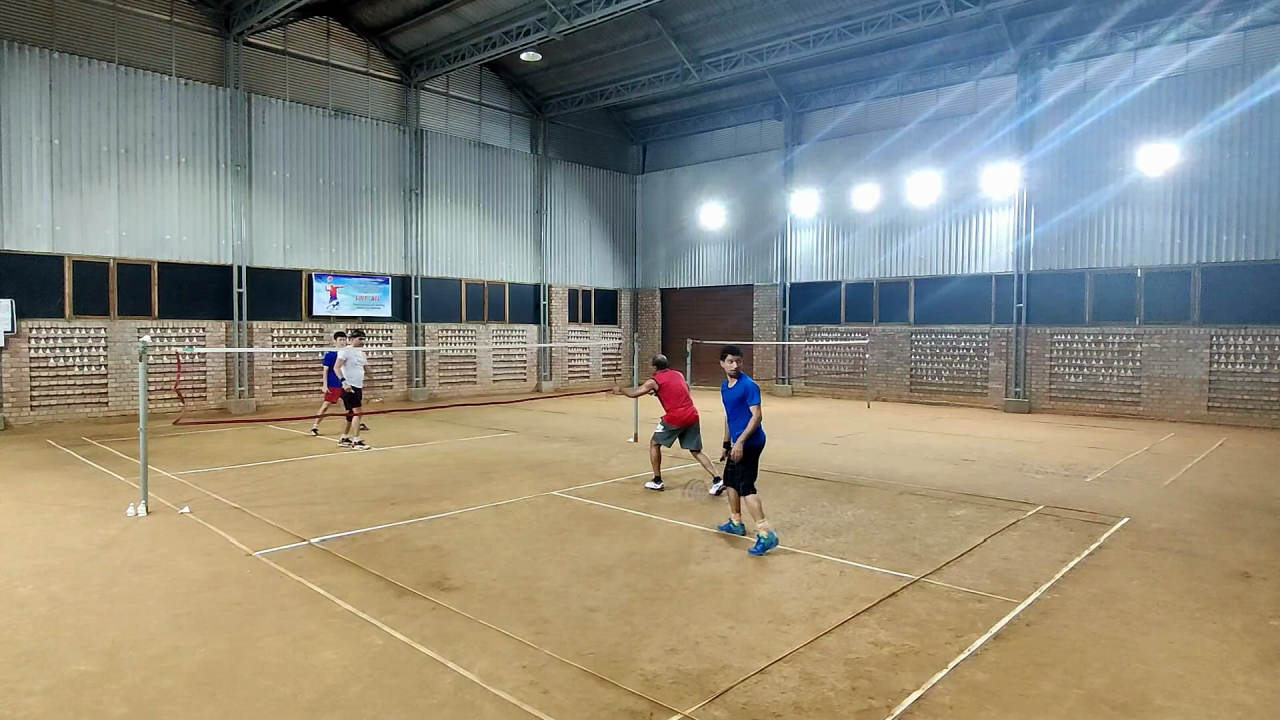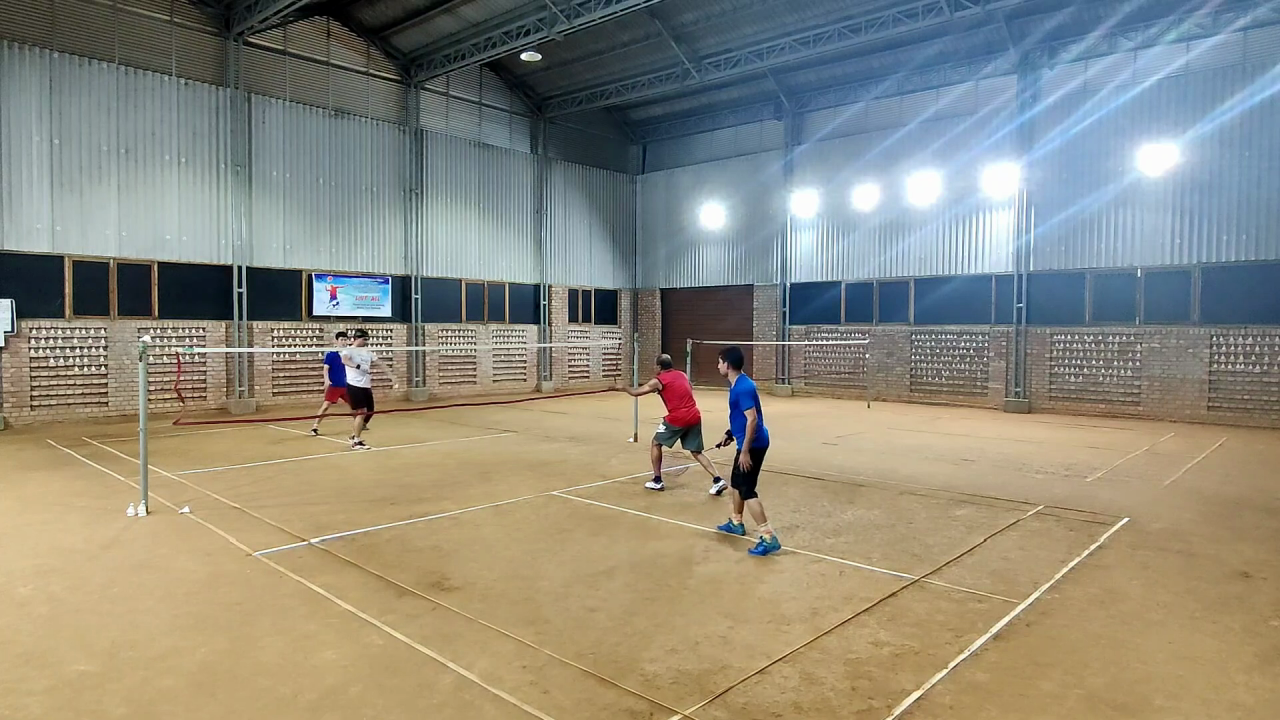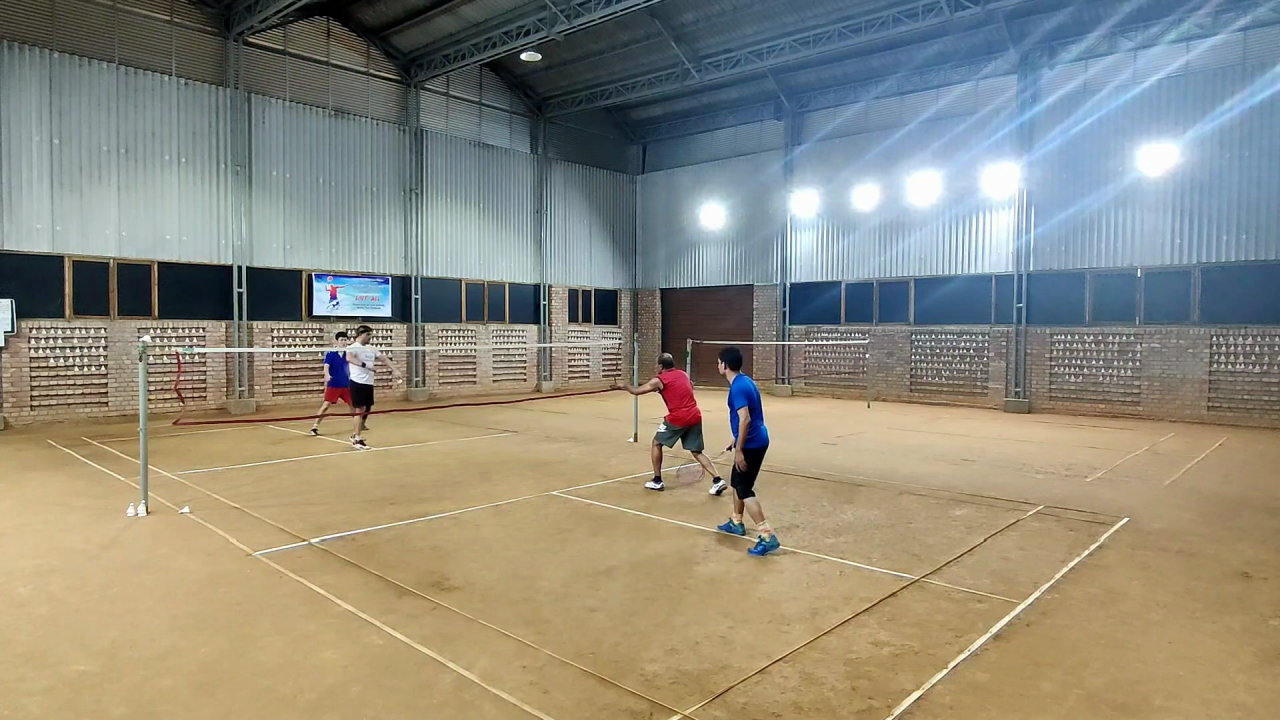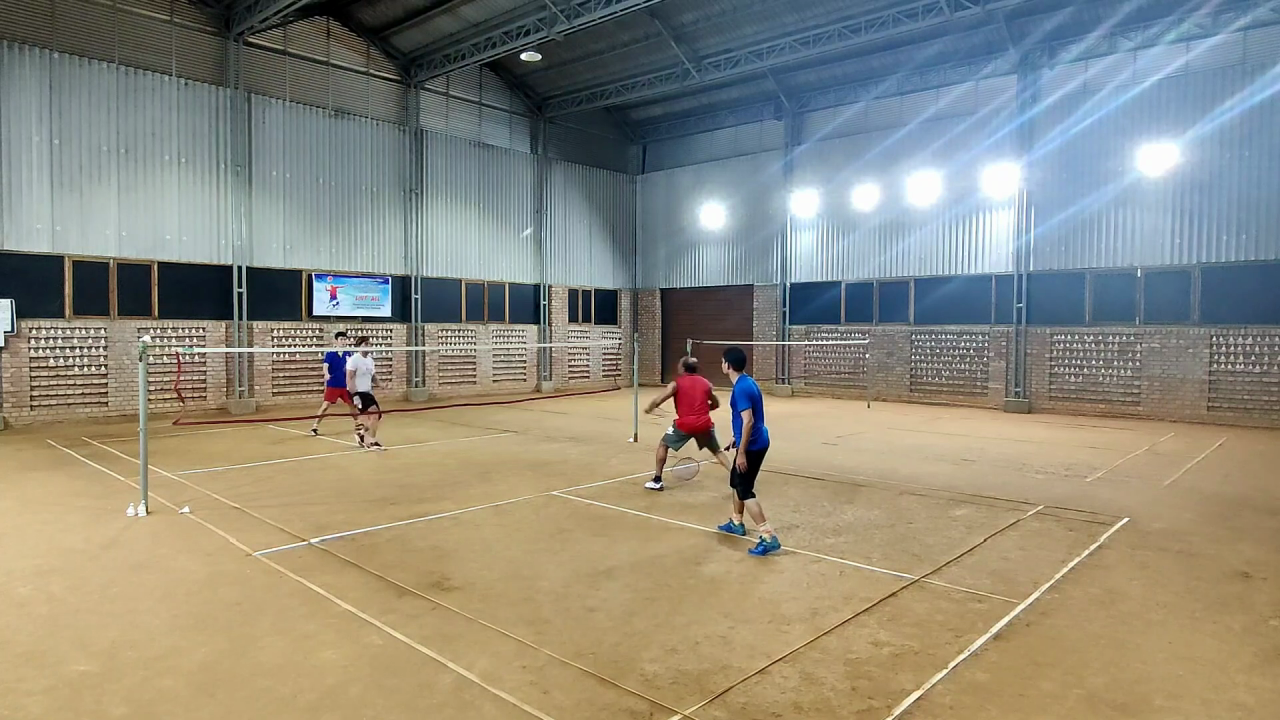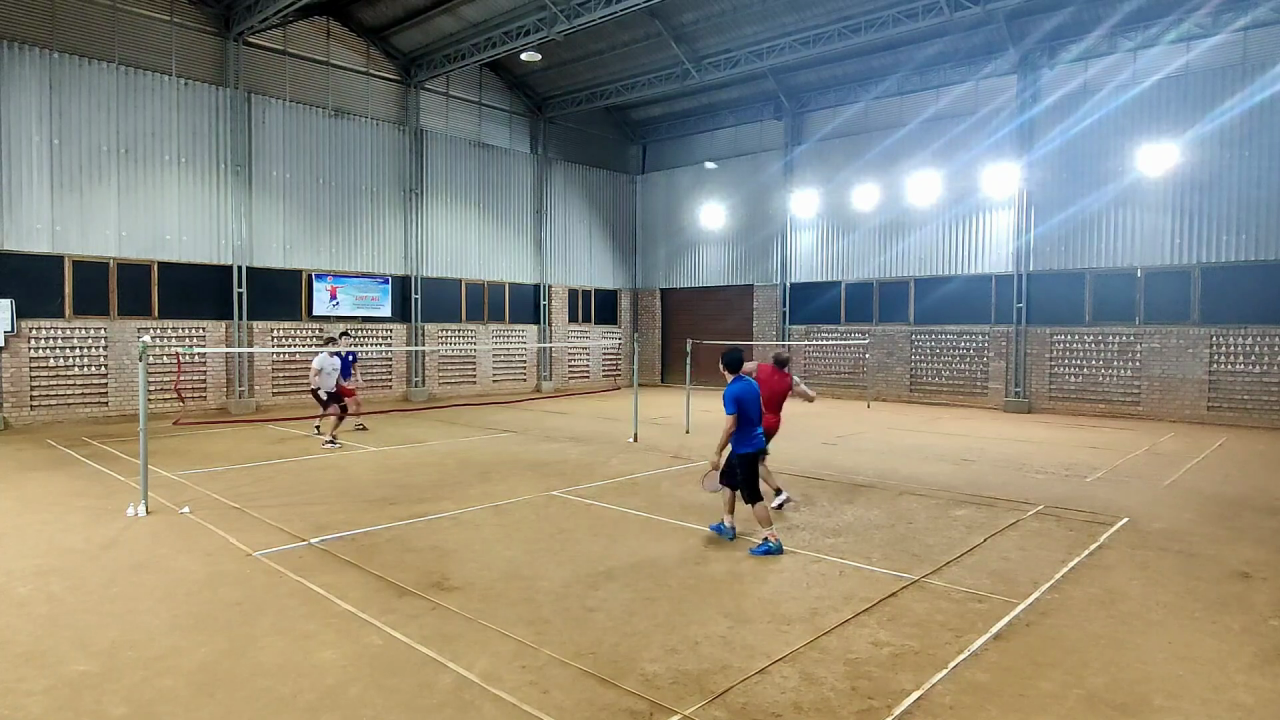
dt=0.5s
person 1, frame 1
left shoulder: (748, 385)
right shoulder: (724, 387)
left elbow: (757, 416)
left wrist: (740, 441)
right wrist: (726, 442)
left hip: (749, 443)
right hip: (737, 443)
left knee: (745, 487)
right knee: (729, 480)
left ankle: (766, 534)
right ankle: (736, 523)
person 1, frame 2
left shoulder: (744, 387)
right shoulder: (736, 385)
left elbow: (752, 420)
left wrist: (745, 451)
right wrist: (730, 433)
left hip: (752, 445)
right hip: (746, 444)
left knee: (747, 490)
right knee: (736, 482)
left ankle: (769, 538)
right ankle: (736, 523)
person 1, frame 3
left shoulder: (738, 387)
right shoulder: (745, 381)
left elbow: (745, 419)
left wrist: (739, 450)
right wrist: (738, 441)
left hip: (751, 444)
right hip: (754, 441)
left knee: (745, 490)
right knee: (737, 482)
left ankle: (768, 536)
right ankle: (736, 523)
person 1, frame 4
left shoulder: (741, 388)
right shoulder: (747, 382)
left elbow: (748, 422)
left wrist: (742, 453)
right wrist: (737, 438)
left hip: (752, 446)
right hip: (753, 443)
left knee: (744, 491)
right knee: (736, 482)
left ankle: (769, 537)
right ankle: (736, 523)
person 1, frame 5
left shoulder: (731, 392)
right shoulder: (752, 384)
left elbow: (730, 427)
right elbow: (762, 413)
left wrist: (717, 453)
left hip: (746, 449)
right hip: (754, 443)
left knee: (752, 495)
right knee: (727, 478)
left ankle: (772, 540)
right ankle: (727, 525)
